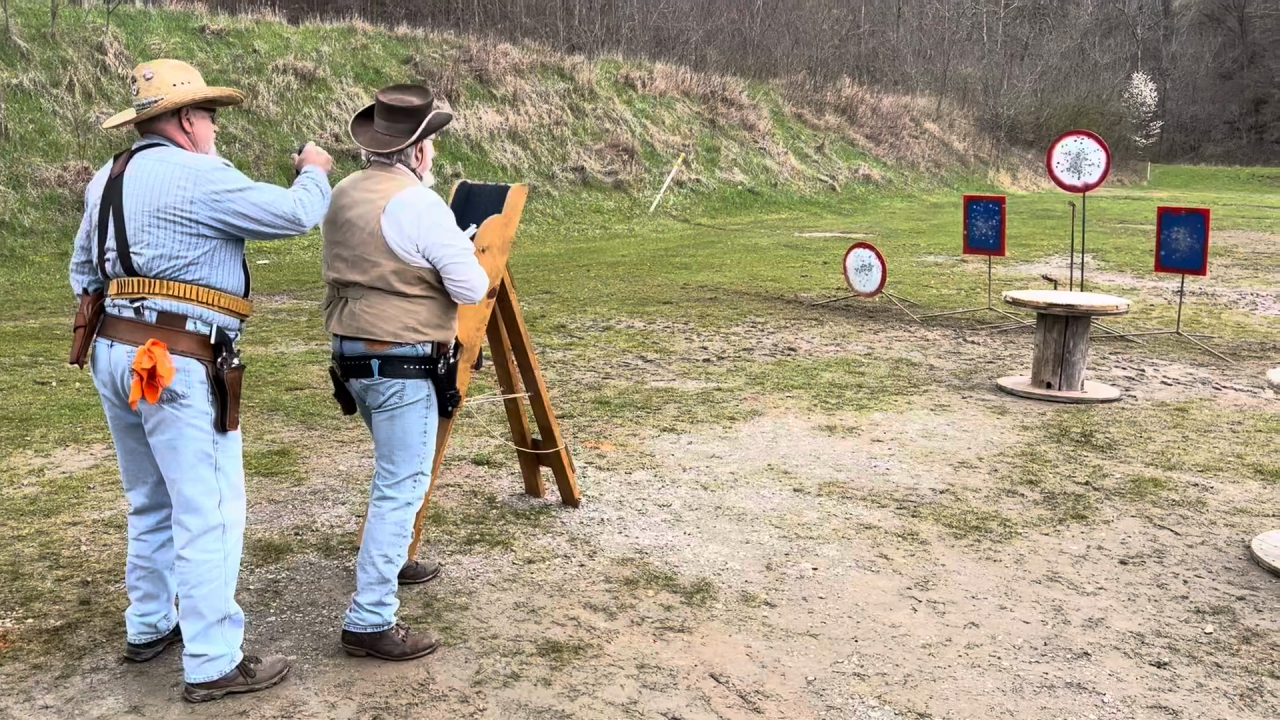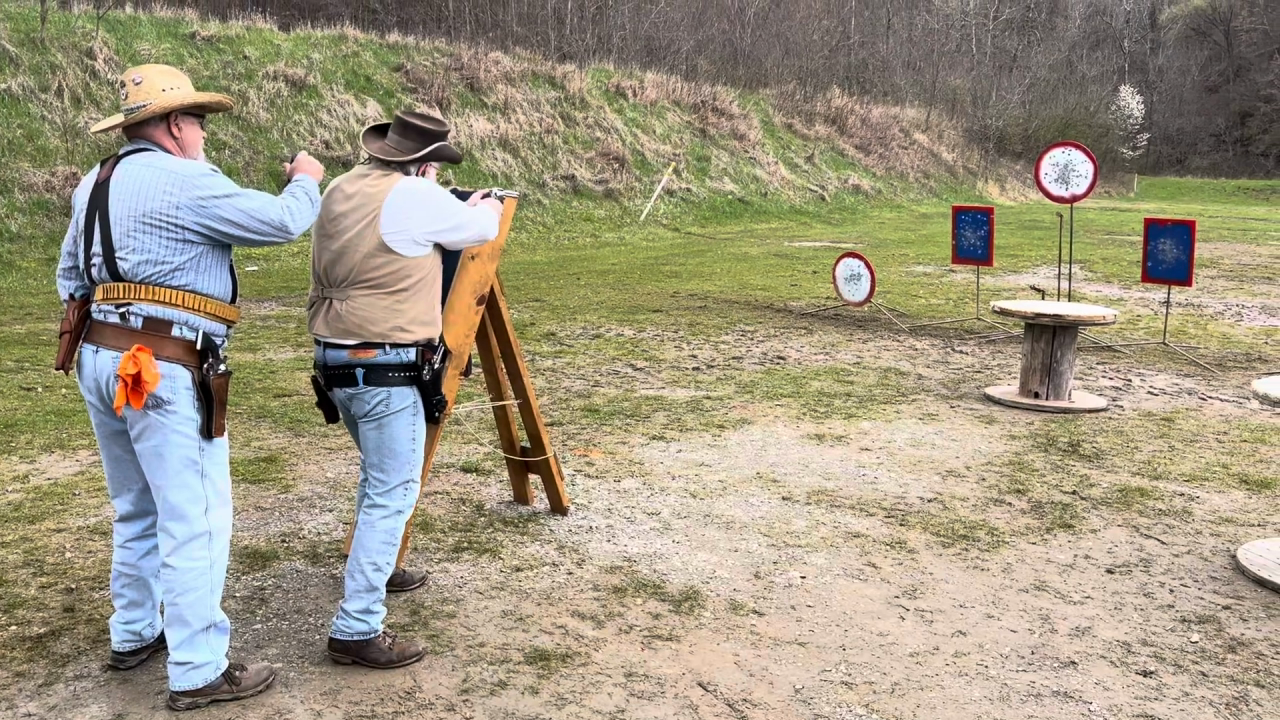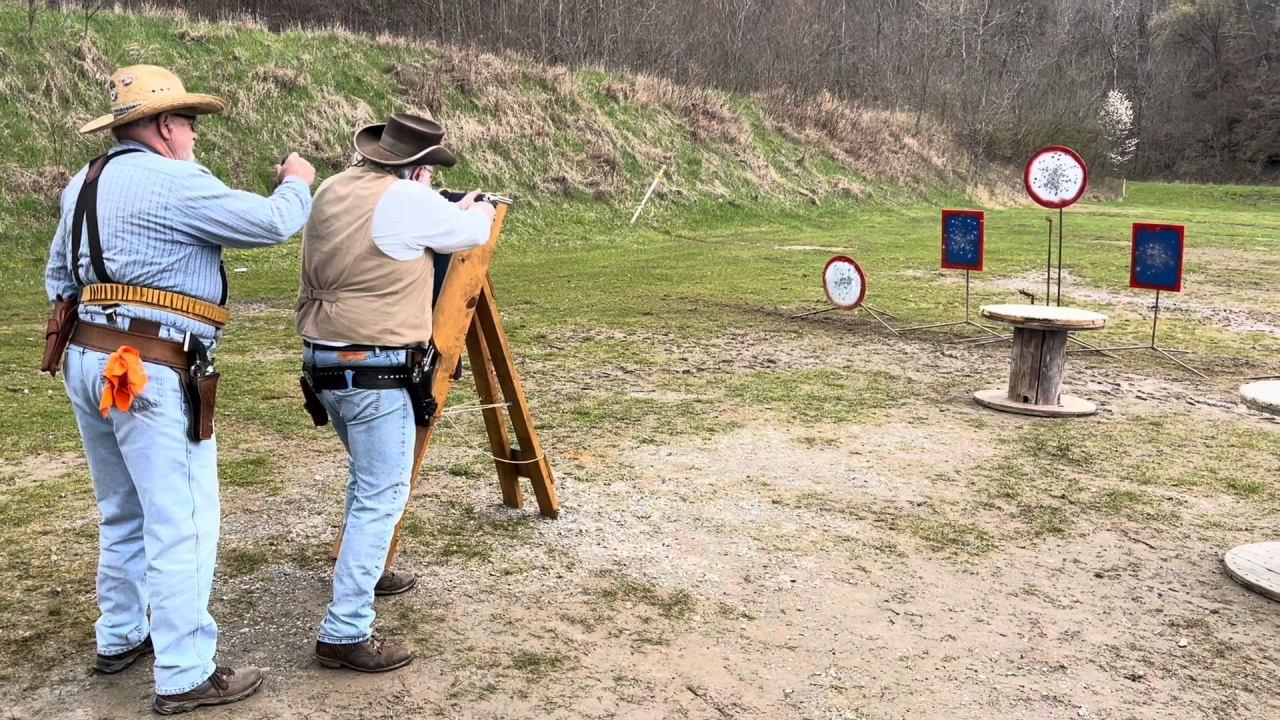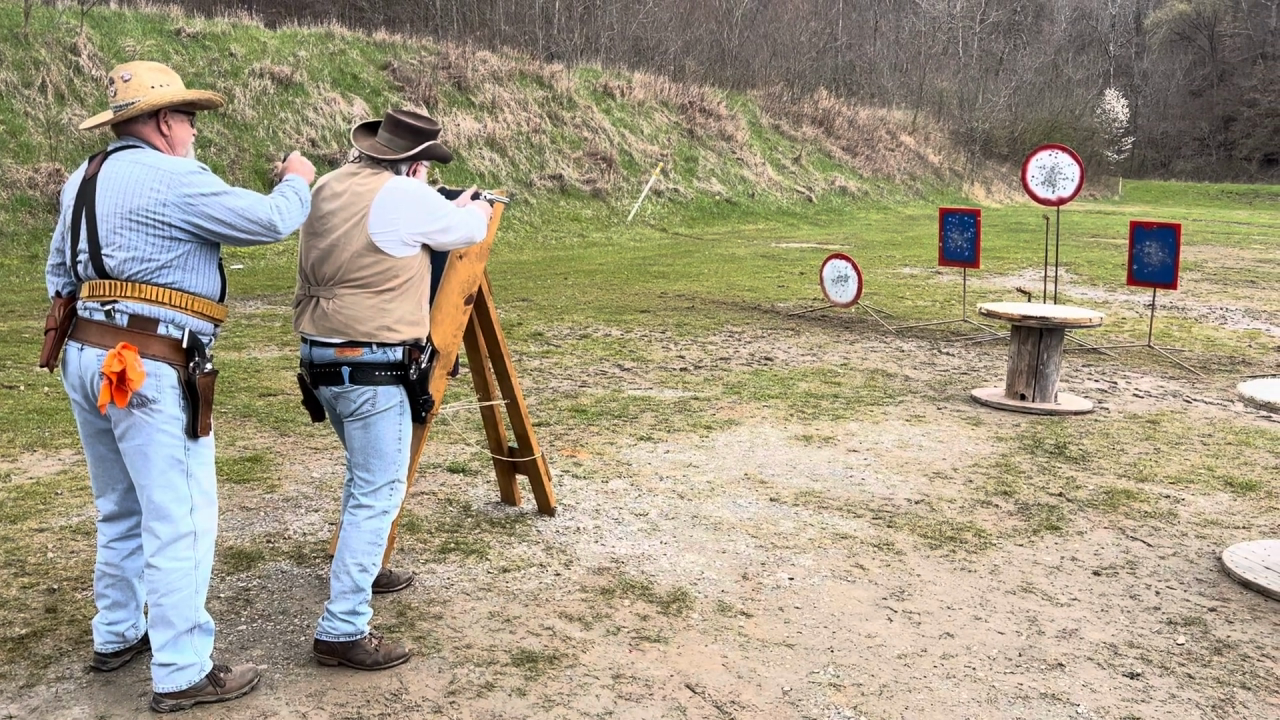
dt=0.7s
person 1, frame 1
left shoulder: (107, 178)
right shoulder: (198, 175)
left elbow: (84, 269)
right elbow: (296, 214)
right wrist: (315, 172)
left hip: (114, 352)
right hip: (177, 360)
left knee: (152, 503)
right knee: (209, 512)
left ankle: (148, 626)
right ankle: (212, 665)
person 1, frame 2
left shoulder: (94, 184)
right shoulder: (184, 181)
left elbow: (70, 274)
right elbow: (283, 221)
right wrist: (305, 181)
left hip: (99, 358)
right hip: (163, 368)
left knee: (137, 510)
right knee: (195, 519)
left ankle: (134, 634)
right ankle: (198, 673)
person 1, frame 3
left shoulder: (82, 184)
right shoulder: (173, 182)
left elbow: (60, 275)
right elbow: (272, 223)
right wrist: (297, 183)
left hip: (87, 359)
right hip: (151, 370)
left knee: (123, 513)
right knee: (181, 523)
left ankle: (119, 637)
person 1, frame 4
left shoulder: (82, 180)
right shoulder: (170, 178)
left elbow: (60, 270)
right elbow: (269, 221)
right wrist: (297, 181)
left hip: (85, 356)
right hip: (148, 365)
left knee: (121, 509)
right knee: (179, 520)
left ankle: (116, 634)
right ankle: (180, 673)
person 2, frame 1
left shoulder: (344, 193)
right shoulder: (417, 203)
right elbow: (471, 288)
right wrist: (464, 254)
left hip: (353, 355)
right hip: (400, 363)
left knee: (396, 472)
right knee: (401, 487)
left ankle: (389, 562)
right ankle: (368, 622)
person 2, frame 2
left shoulder: (340, 190)
right shoulder: (412, 197)
right elbow: (480, 228)
left wrist: (461, 207)
right wrist: (487, 207)
left hip: (336, 362)
right hip: (384, 369)
left knee: (378, 476)
right knee: (392, 494)
left ankle: (375, 569)
right ankle: (356, 629)
person 2, frame 3
left shoulder: (331, 192)
right shoulder: (407, 200)
right elbow: (470, 234)
left wrist: (453, 209)
right wrist: (480, 210)
left hip: (325, 365)
right hip: (374, 372)
left knee: (367, 479)
right knee: (380, 497)
left ankle: (365, 572)
right ankle: (345, 632)
person 2, frame 4
left shoulder: (326, 188)
right shoulder: (402, 196)
right elbow: (467, 231)
left wrist: (445, 206)
right wrist: (477, 207)
left hip: (322, 361)
right hip: (371, 368)
left knee: (364, 476)
right knee: (376, 494)
left ankle: (361, 569)
right ankle: (341, 630)
